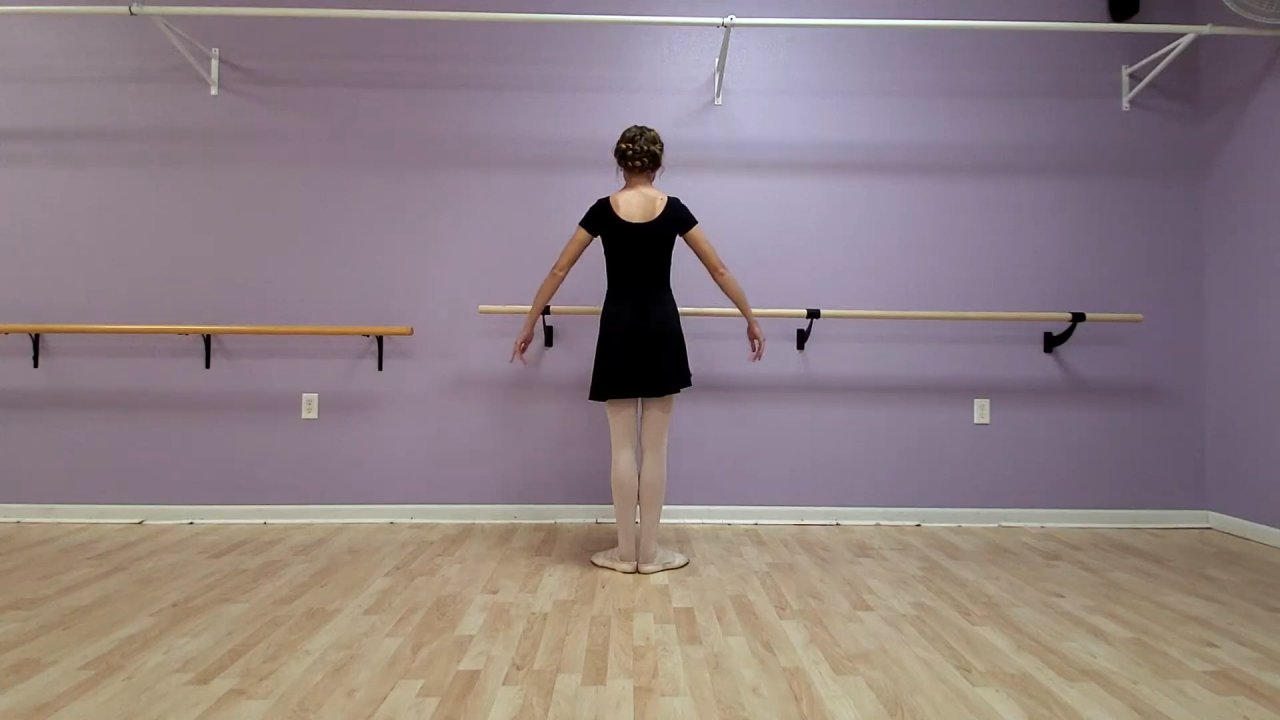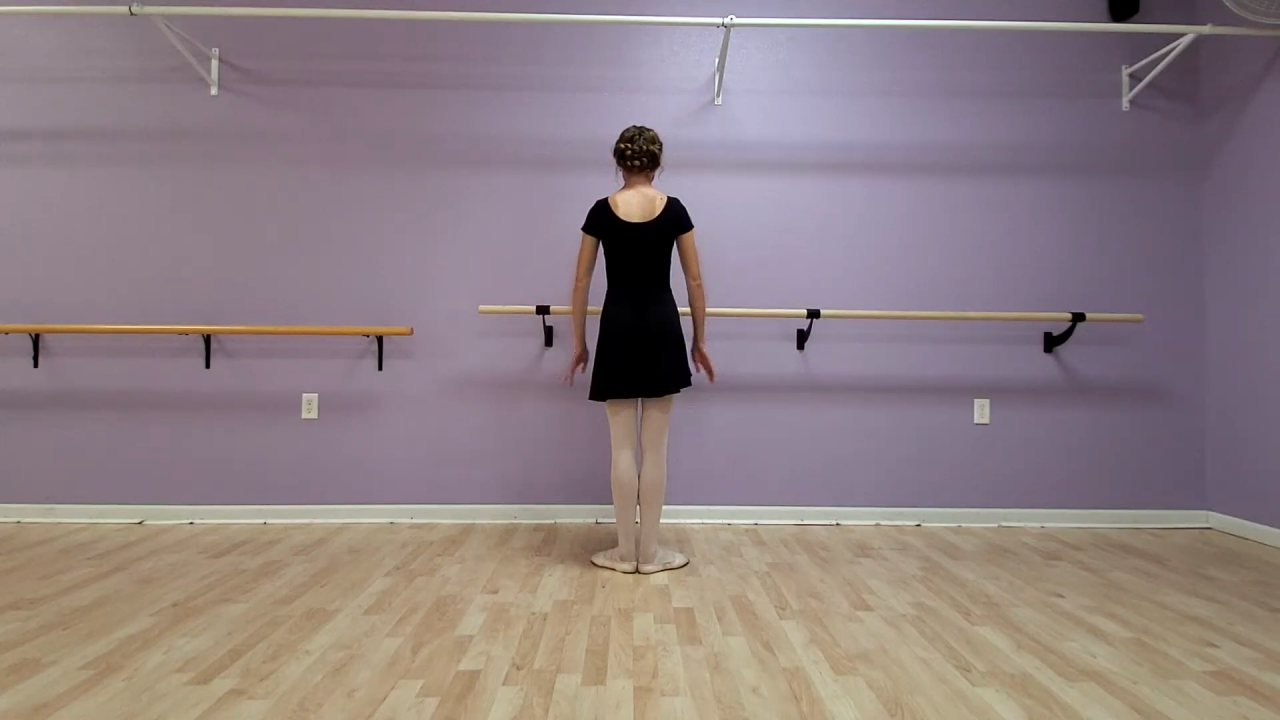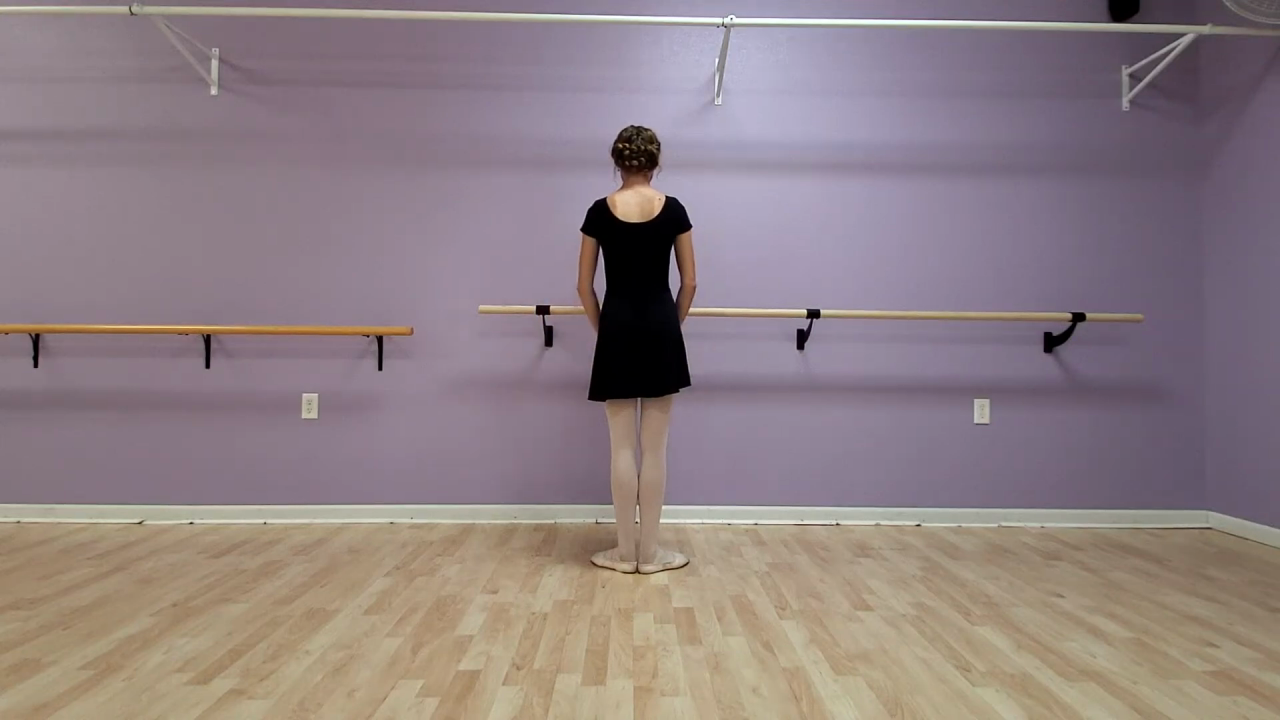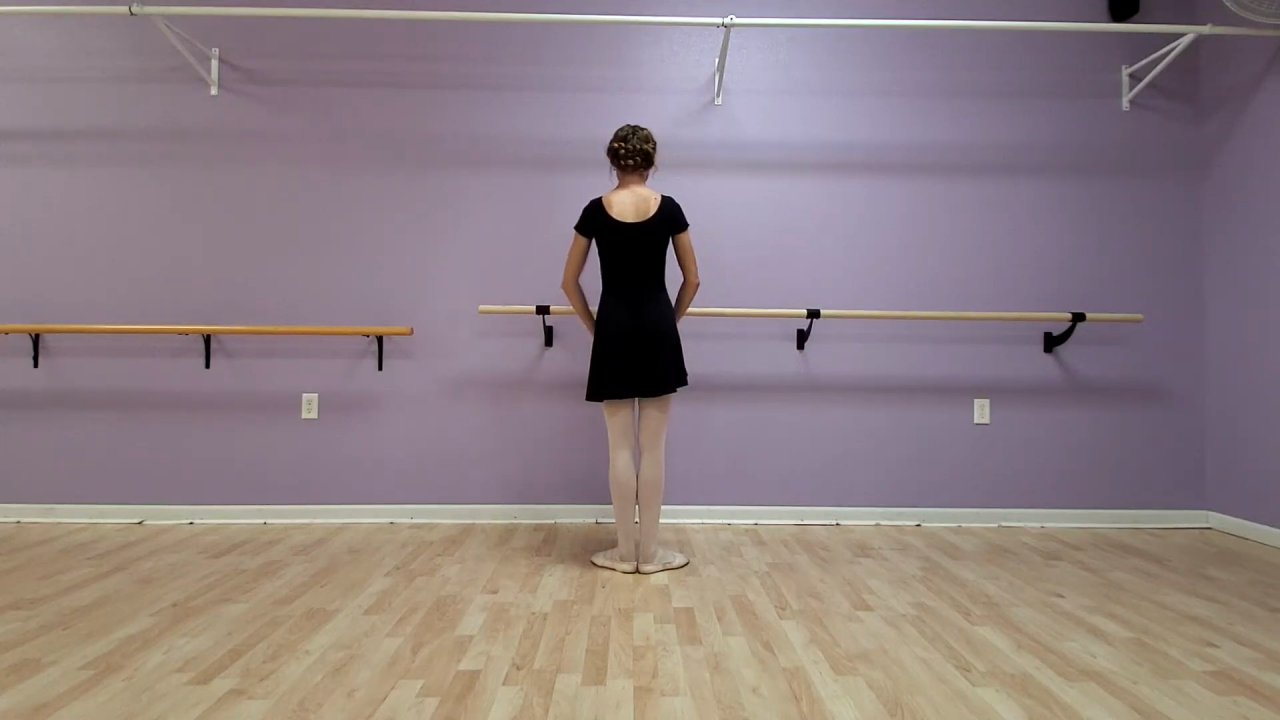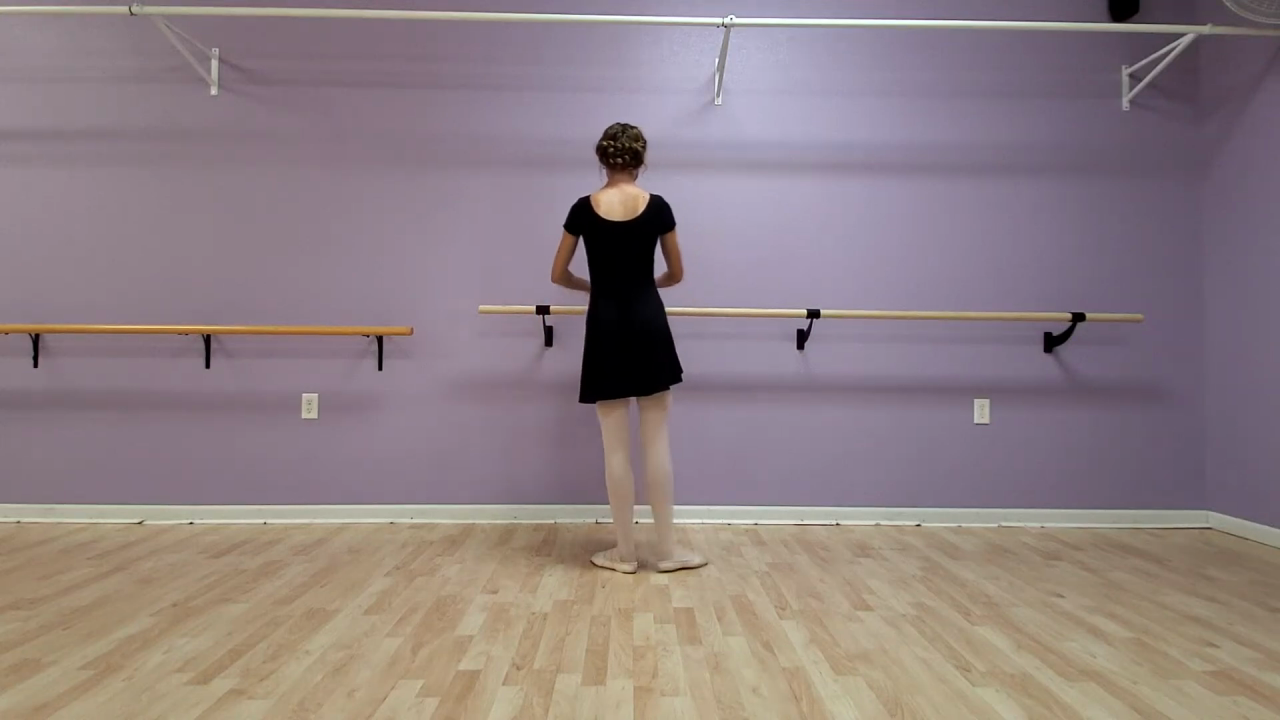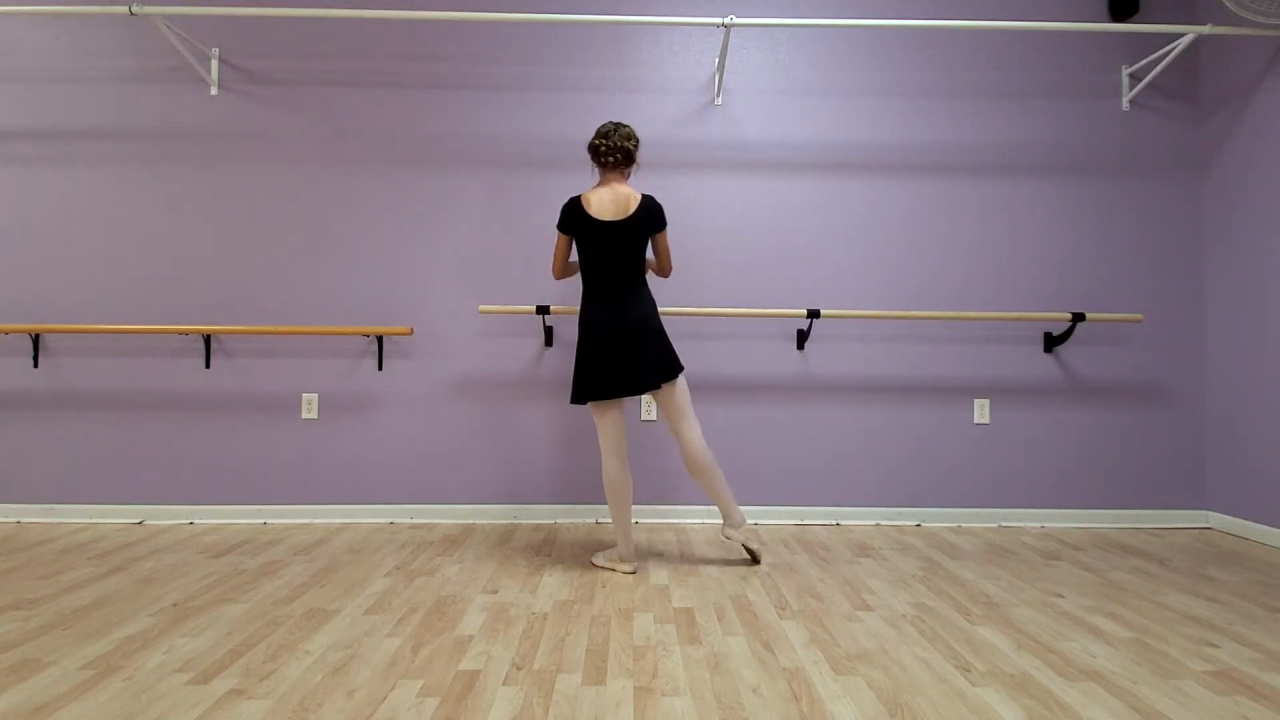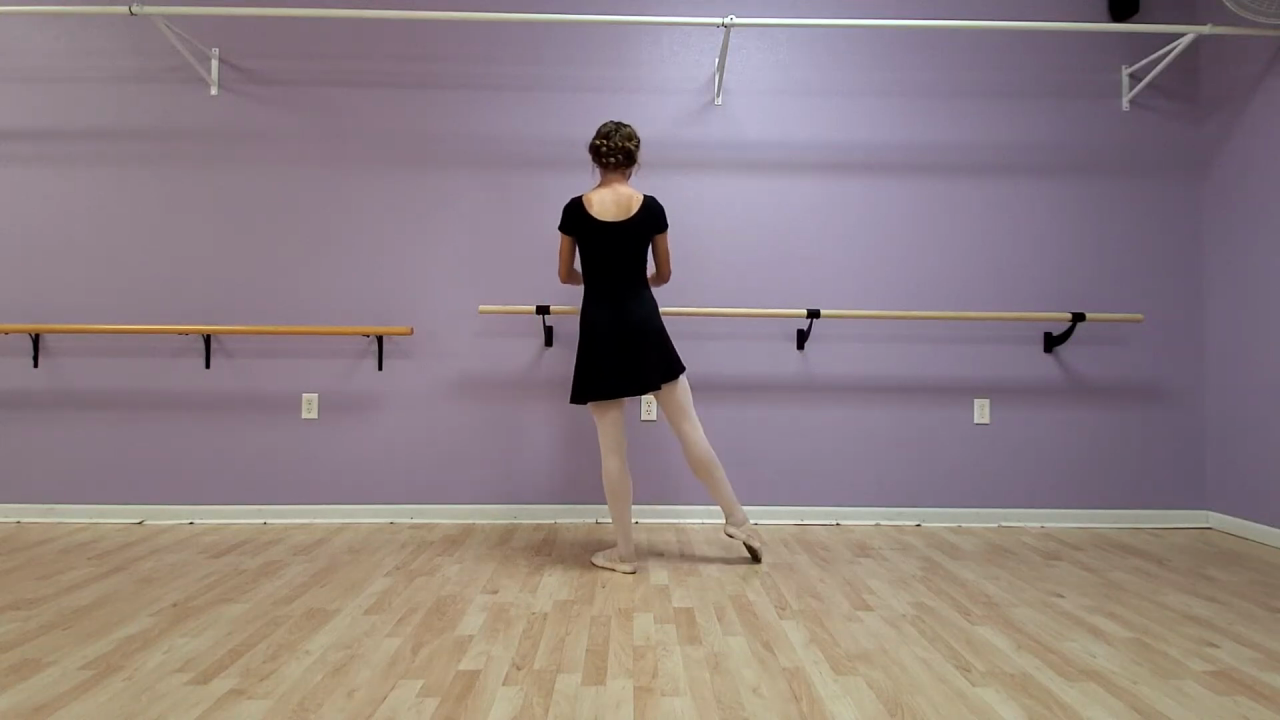
dt=0.4s
person 1, frame 1
left shoulder: (603, 209)
right shoulder: (674, 209)
left elbow: (559, 271)
right elbow: (718, 270)
left wrist: (529, 325)
right wrist: (751, 320)
left hip: (619, 329)
right hip: (661, 328)
left knee: (623, 445)
right knee: (654, 446)
left ankle: (624, 551)
right ankle: (649, 551)
person 1, frame 2
left shoulder: (602, 211)
right shoulder: (673, 209)
left elbow: (581, 284)
right elbow: (695, 281)
left wrist: (578, 342)
right wrist: (700, 340)
left hip: (619, 329)
right hip: (661, 328)
left knee: (622, 446)
right knee: (654, 447)
left ankle: (625, 551)
right ankle: (649, 551)
person 1, frame 3
left shoulder: (600, 211)
right shoulder: (673, 209)
left elbow: (584, 285)
right elbow: (689, 282)
left wrist: (604, 332)
right wrist: (669, 328)
left hip: (618, 328)
right hip: (660, 328)
left knee: (622, 446)
right knee: (654, 446)
left ankle: (625, 551)
right ankle: (650, 551)
person 1, frame 4
left shoulder: (596, 210)
right shoulder: (669, 208)
left elbow: (569, 281)
right elbow: (692, 279)
left wrist: (594, 328)
left hip: (615, 328)
right hip: (656, 329)
left knee: (621, 446)
right knee: (653, 446)
left ankle: (625, 551)
right ankle: (650, 551)
person 1, frame 5
left shoulder: (584, 209)
right shoulder: (657, 206)
left elbow: (558, 274)
right elbow: (676, 274)
left hip: (604, 328)
right hip: (648, 325)
left knee: (616, 447)
right knee: (657, 441)
left ankle: (624, 551)
right ankle: (667, 549)
person 1, frame 6
left shoulder: (575, 208)
right shoulder: (649, 207)
left elbow: (559, 271)
right elbow: (664, 269)
left hip: (599, 331)
right hip: (641, 325)
left knee: (612, 447)
right knee: (686, 427)
left ankle: (624, 551)
right ankle: (734, 520)
person 1, frame 7
left shoulder: (576, 209)
right shoulder: (651, 208)
left elbow: (566, 275)
right elbow: (663, 275)
left hip: (600, 330)
right hip: (643, 326)
left knee: (612, 447)
right knee: (689, 427)
left ankle: (623, 552)
right ankle: (737, 520)
